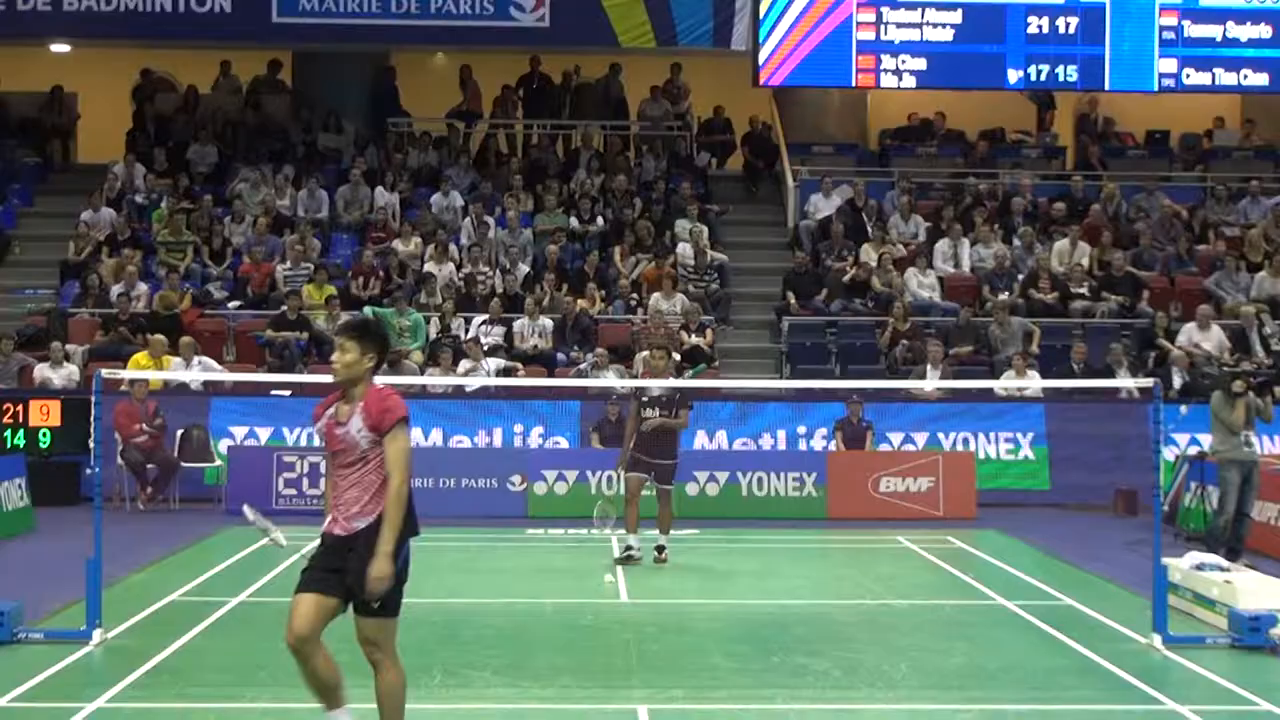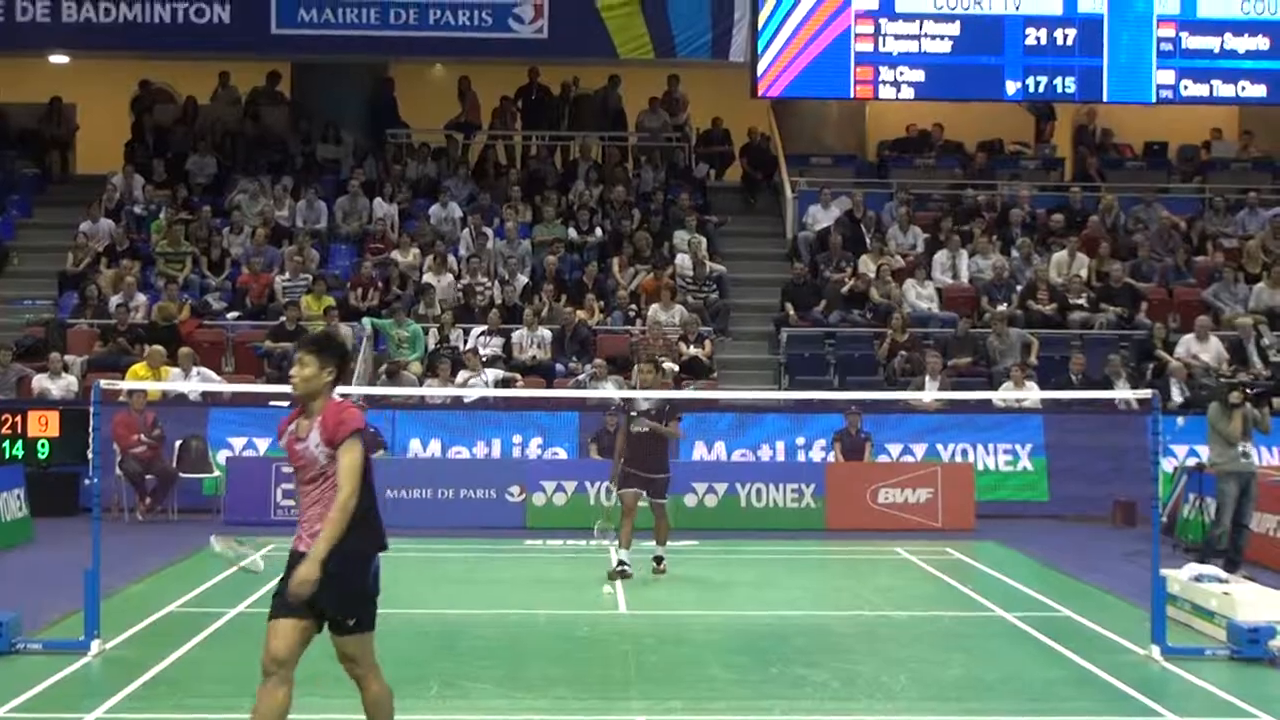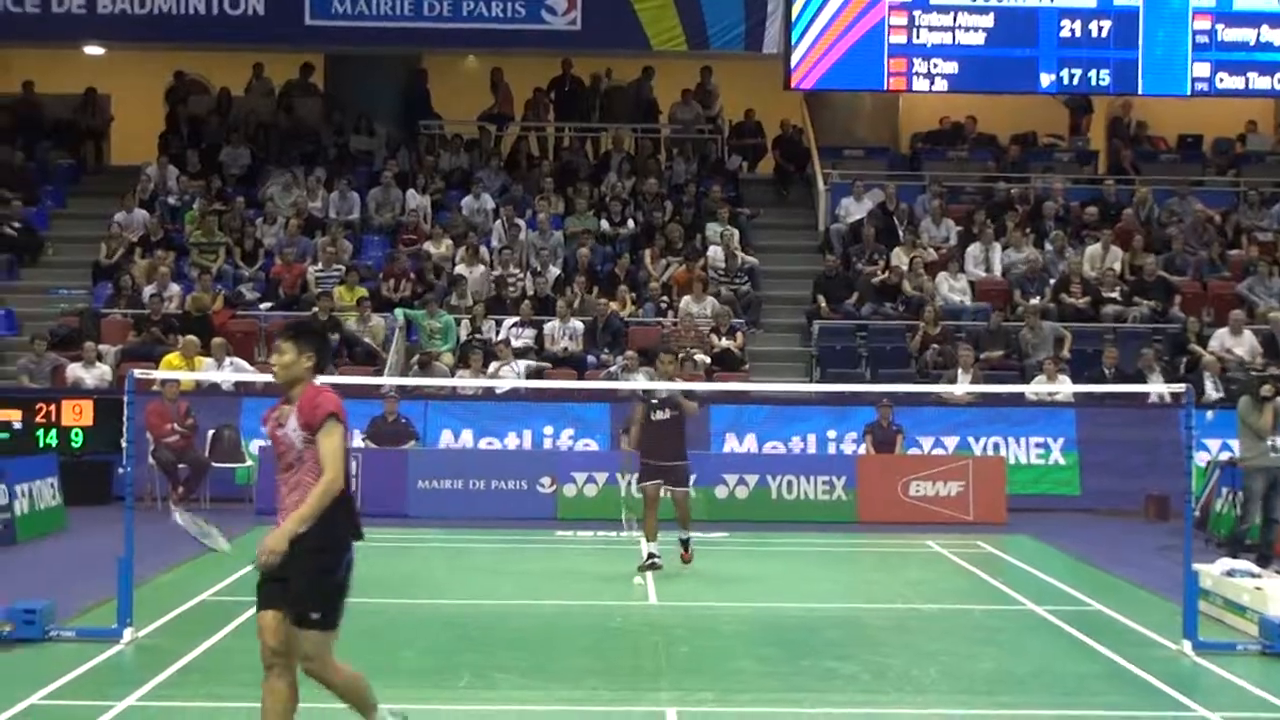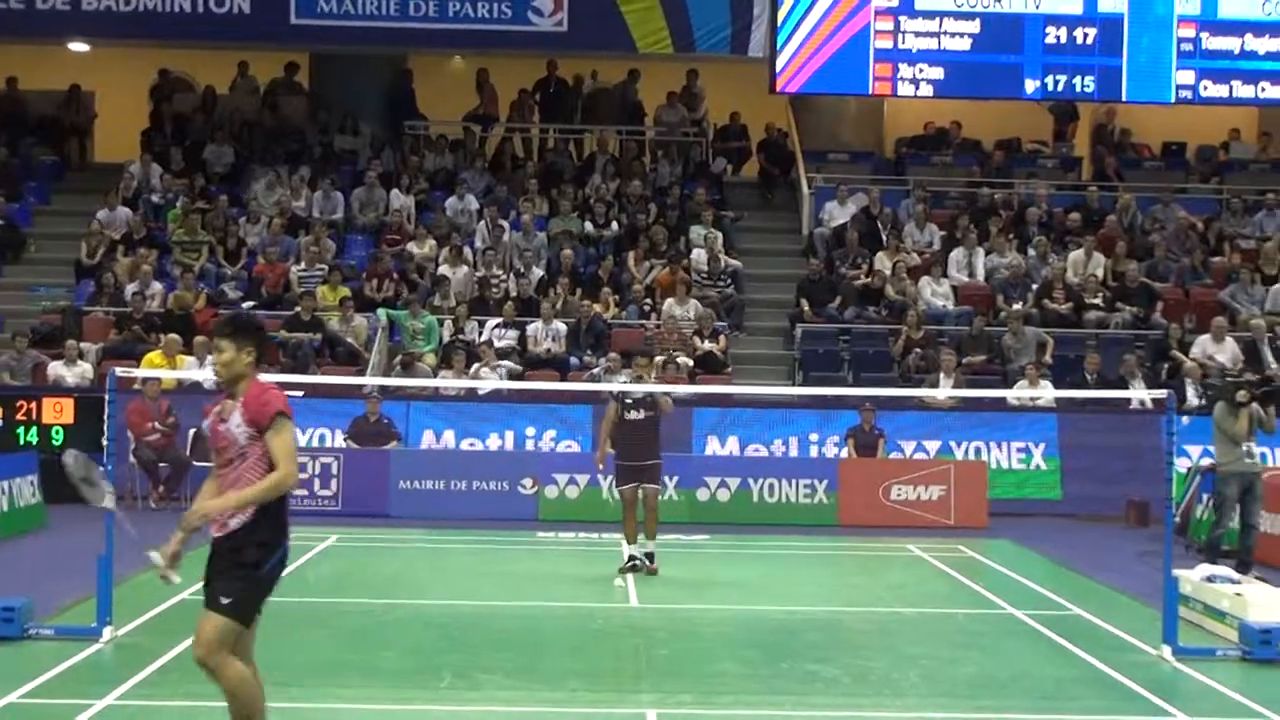
dt=0.2s
person 1, frame 1
left shoulder: (387, 405)
right shoulder: (326, 410)
left elbow: (398, 481)
left wrist: (383, 553)
left hip: (377, 543)
right hip: (336, 540)
left knee: (378, 650)
right knee: (299, 636)
person 1, frame 2
left shoulder: (345, 419)
right shoulder: (293, 423)
left elbow: (348, 494)
left wrist: (316, 560)
left hip: (346, 559)
right hip: (301, 561)
left knee: (360, 665)
right knee: (275, 664)
person 1, frame 3
left shoulder: (324, 406)
right shoulder: (277, 414)
left elbow: (332, 479)
left wrist: (284, 532)
left hip: (321, 548)
right hip: (289, 548)
left knee: (315, 661)
right knee: (274, 659)
person 1, frame 4
left shoulder: (269, 401)
right shoulder: (218, 411)
left elbow: (287, 475)
left wrist: (222, 504)
right wrist: (181, 535)
left hip: (257, 546)
right hip: (225, 545)
left knee: (210, 649)
right knee: (235, 657)
person 2, frame 1
left shoulder: (678, 390)
right shoulder: (641, 388)
left elbow: (685, 422)
right elbow: (633, 419)
left wrist: (662, 421)
right wrist: (624, 450)
left hip: (666, 455)
right hip: (640, 453)
left knee: (664, 499)
right knee: (631, 495)
left ankle: (662, 546)
right ankle: (632, 547)
person 2, frame 2
left shoulder: (666, 403)
right shoulder: (630, 402)
left elbow: (675, 433)
right elbow: (622, 435)
left wrist: (654, 425)
right wrist: (616, 466)
left hip: (657, 469)
right hip: (631, 467)
left knee: (659, 513)
right knee: (627, 510)
left ankle: (659, 556)
right ankle: (622, 562)
person 2, frame 3
right shoulder: (646, 391)
left elbow: (693, 411)
right elbow: (636, 423)
left wrist: (674, 393)
left hip: (676, 458)
right hip: (650, 458)
left knee: (681, 504)
right knee: (650, 503)
left ankle: (685, 537)
right ankle: (652, 554)
person 2, frame 4
left shoulder: (657, 392)
right shoulder: (620, 391)
left elbow: (668, 409)
right elbow: (608, 420)
left wrist: (651, 386)
right wrist: (601, 449)
left hip: (650, 458)
right hip: (624, 458)
left knee: (651, 505)
right knee: (628, 506)
left ankle: (649, 553)
right ankle: (633, 555)
person 3, frame 1
left shoulder: (1250, 396)
right shoulder: (1219, 397)
left elbow: (1268, 417)
right elbow: (1236, 425)
left wrist: (1267, 395)
right wrist: (1240, 397)
left hip: (1251, 459)
right hip: (1230, 460)
left knee: (1244, 512)
right knee: (1226, 510)
left ankle: (1233, 555)
right ankle: (1212, 553)
person 3, frame 2
left shoulder: (1246, 407)
right shoulder: (1216, 408)
left elbow: (1266, 429)
right elbow: (1233, 436)
left wrist: (1264, 406)
right wrist: (1237, 408)
left hip: (1248, 470)
right hip: (1227, 471)
left knee: (1242, 523)
right knee: (1223, 522)
left ankle: (1232, 566)
person 3, frame 3
right shoulder: (1246, 402)
right elbow: (1263, 430)
right hip: (1255, 466)
right knee: (1249, 518)
left ankle: (1264, 561)
right ankle: (1230, 559)
person 3, frame 4
left shoulder: (1253, 407)
right shoulder: (1222, 408)
left elbow: (1271, 428)
right elbow: (1239, 435)
left wrist: (1270, 406)
right wrist: (1243, 407)
left hip: (1253, 471)
right hip: (1230, 472)
left knee: (1251, 523)
right knee: (1222, 523)
left ankle: (1244, 568)
right ankle: (1209, 566)
